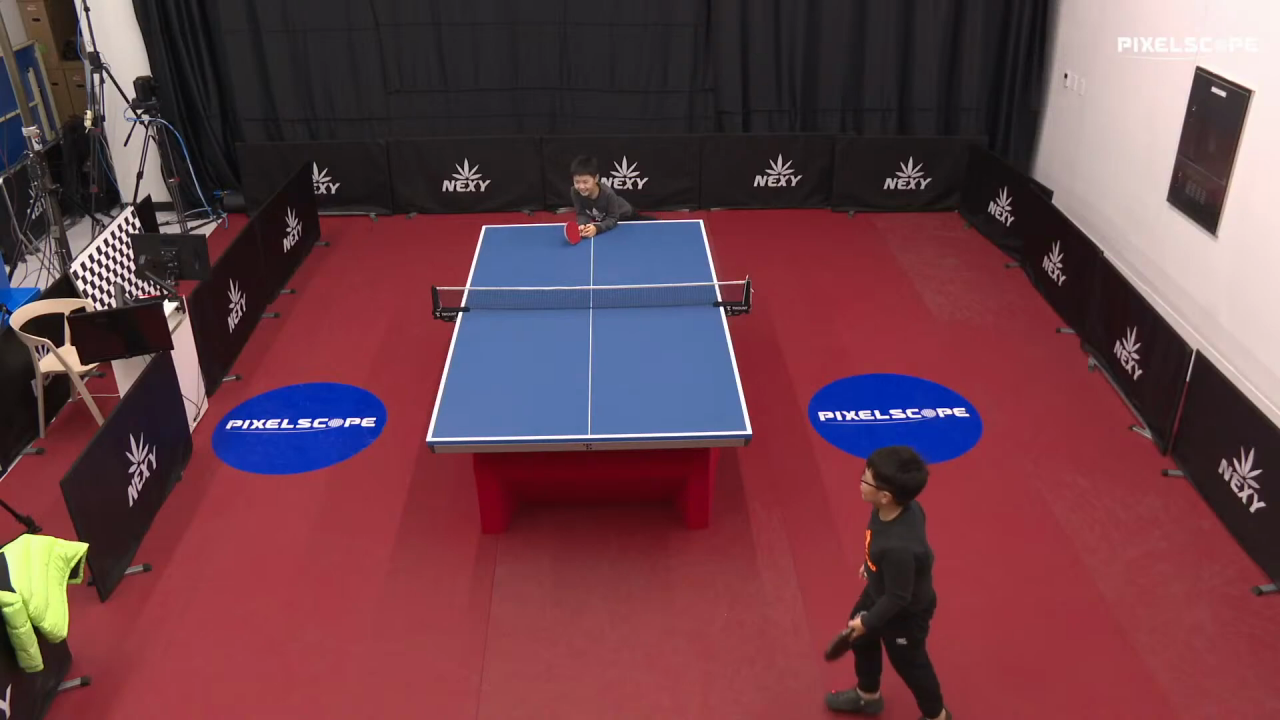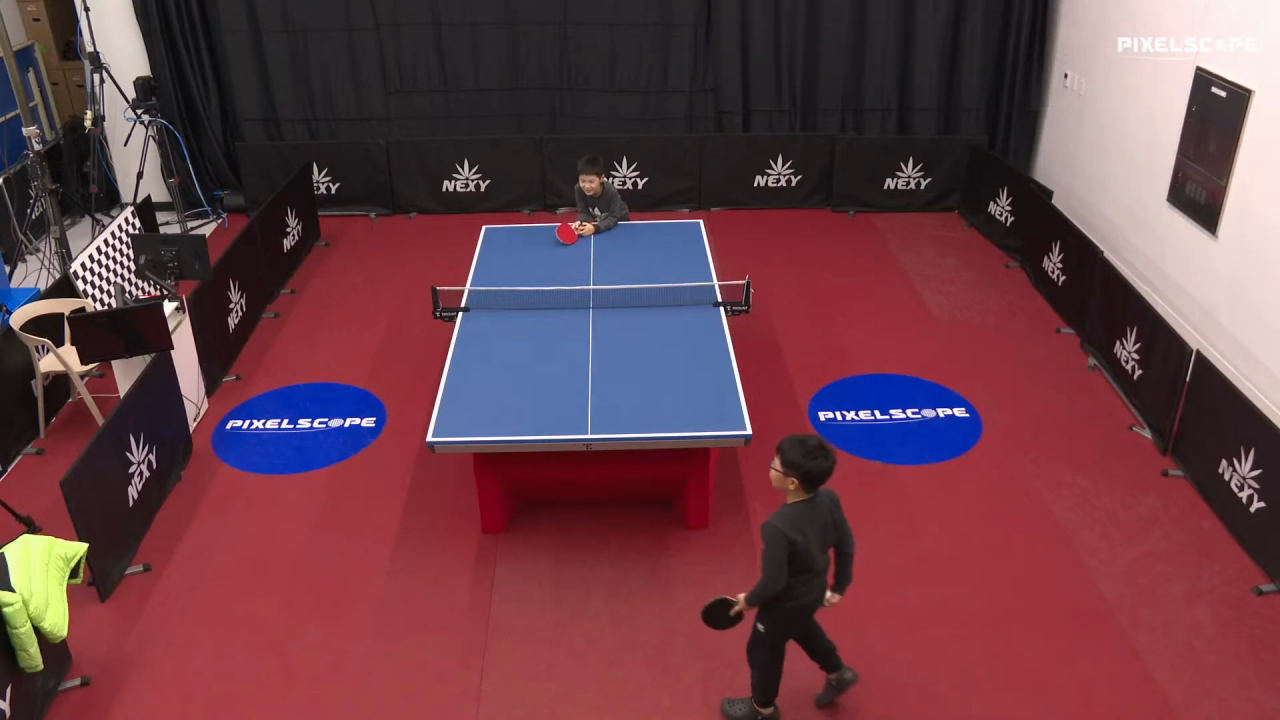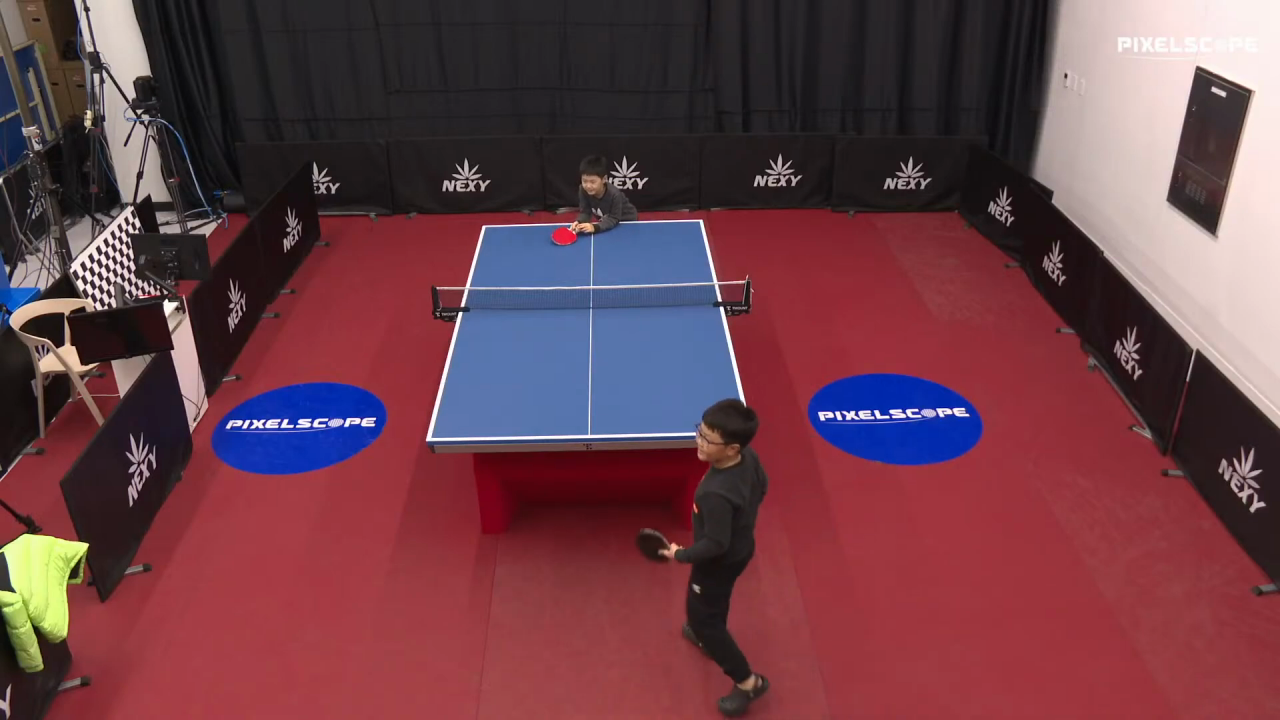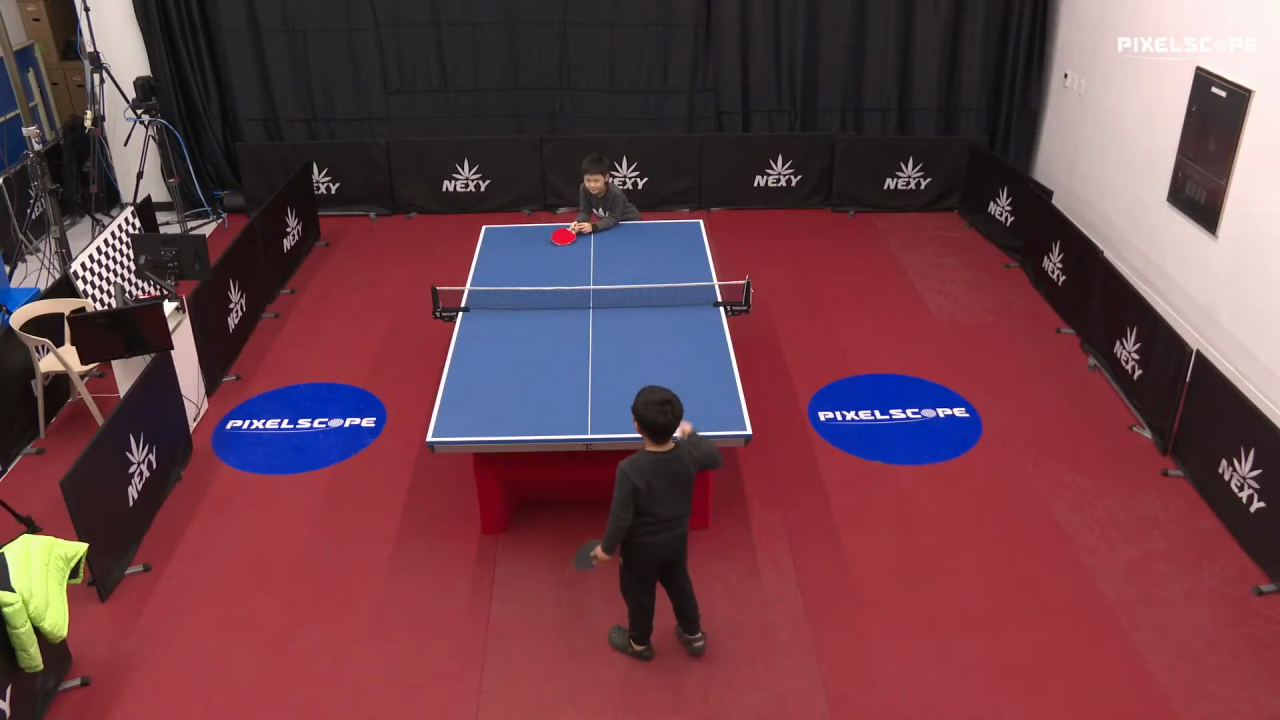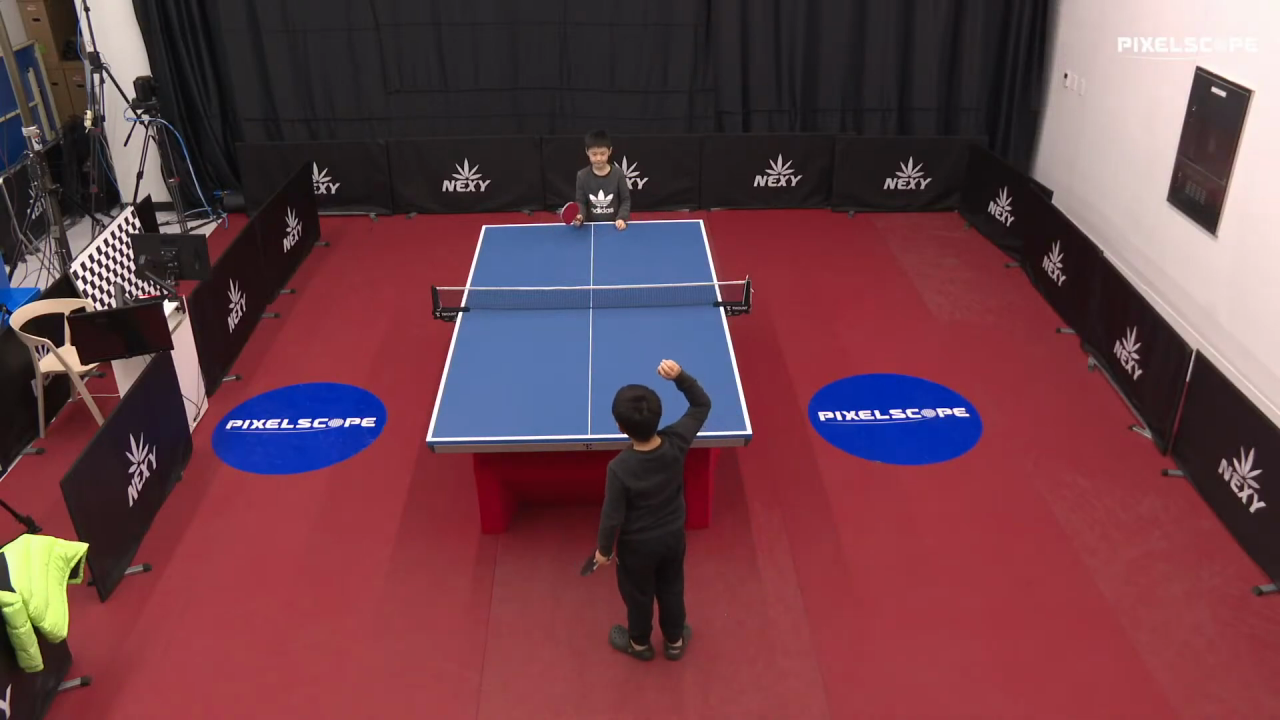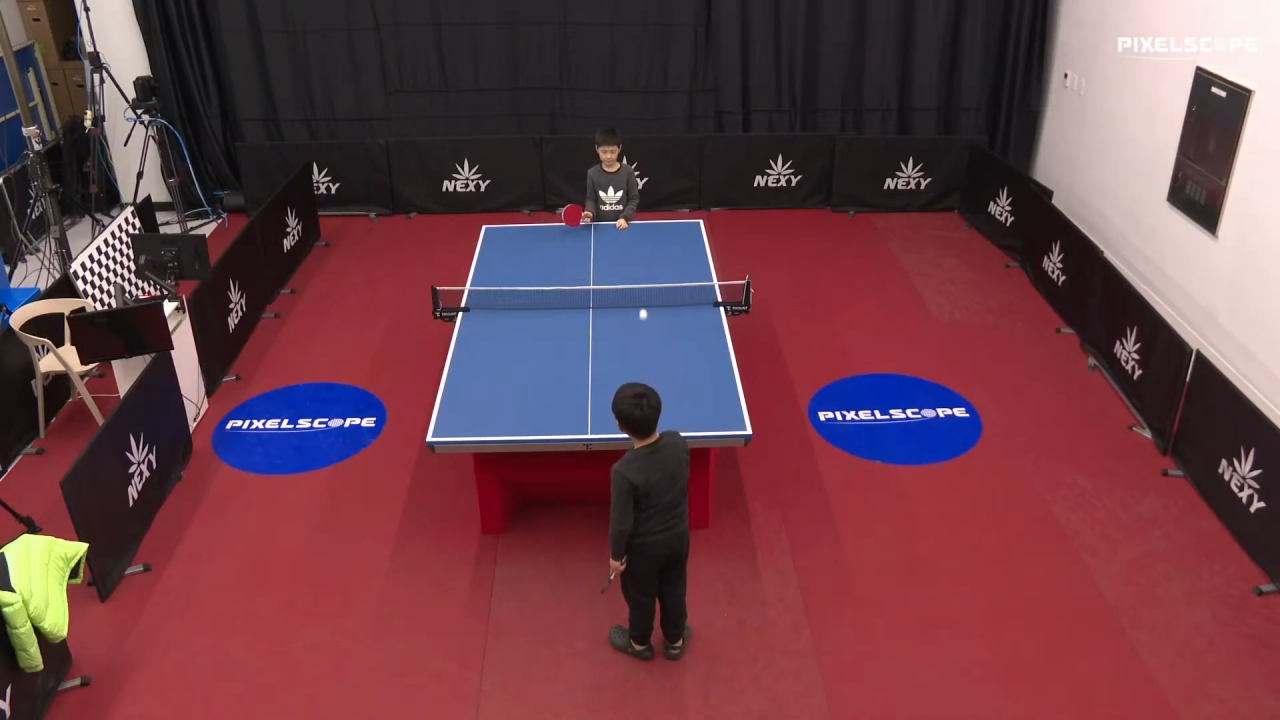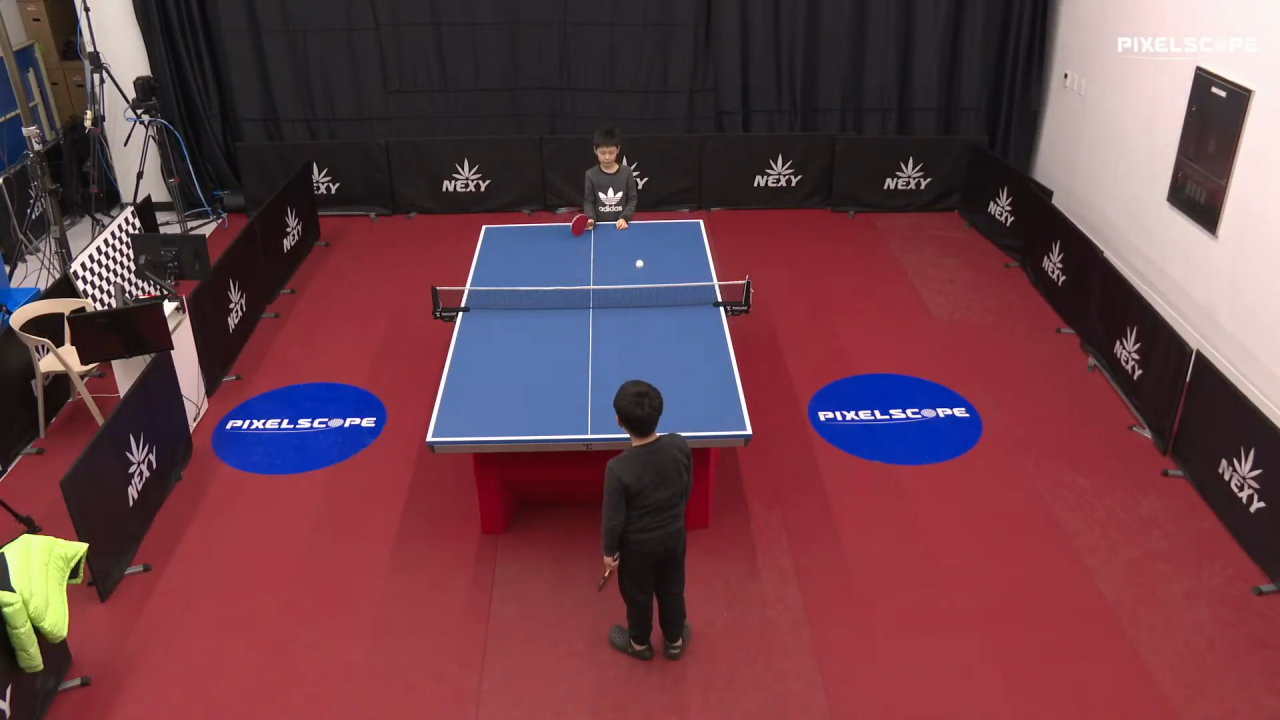
dt=0.7s
person 1, frame 1
left shoulder: (896, 547)
right shoulder: (908, 504)
left elbow: (898, 598)
left wrist: (866, 622)
left hip: (906, 612)
right hip: (888, 591)
left knee: (910, 663)
right knee: (862, 642)
right ankle: (867, 695)
person 1, frame 2
left shoulder: (779, 528)
right shoulder: (828, 500)
left elbow: (774, 582)
right elbow: (846, 545)
left wrist: (749, 600)
right wrist: (839, 585)
left hip: (786, 604)
right hip: (814, 591)
left knee: (762, 652)
right knee: (803, 631)
right ankle: (838, 673)
person 1, frame 3
left shoulder: (716, 492)
right shoulder: (750, 457)
left elbow: (713, 545)
right elbow: (761, 487)
left wrist: (680, 554)
left hip: (719, 561)
right hip: (742, 549)
left knee: (705, 620)
right knee: (716, 601)
left ankle: (747, 682)
right ankle: (705, 638)
person 1, frame 4
left shoulder: (630, 470)
right shoulder: (691, 453)
left elbow: (621, 518)
right elbow: (715, 458)
left wrist: (606, 548)
right wrist: (691, 435)
left hip: (641, 546)
right hip: (677, 538)
left knee: (638, 594)
right knee: (679, 583)
left ankle: (639, 643)
right ankle: (694, 635)
person 1, frame 5
left shoulder: (619, 469)
right shoulder: (677, 444)
left elbow: (613, 517)
right elbow: (702, 405)
left wrist: (603, 549)
right wrist: (680, 377)
left hip: (637, 545)
right hip: (673, 536)
left knee: (638, 595)
right knee: (671, 590)
left ankle: (640, 643)
right ankle: (675, 640)
person 1, frame 6
left shoulder: (624, 471)
right shoulder: (677, 443)
left elbow: (621, 521)
left wrist: (616, 554)
left hip: (643, 546)
right hip: (678, 536)
left knee: (640, 596)
right knee: (674, 590)
left ankle: (640, 643)
right ankle: (675, 640)
person 1, frame 7
left shoulder: (618, 468)
right shoulder: (679, 446)
left elbow: (614, 518)
right elbow: (687, 487)
left wrist: (609, 551)
left hip: (636, 544)
right hip: (674, 535)
left knee: (638, 595)
right knee: (672, 589)
left ankle: (639, 643)
right ankle: (675, 640)
